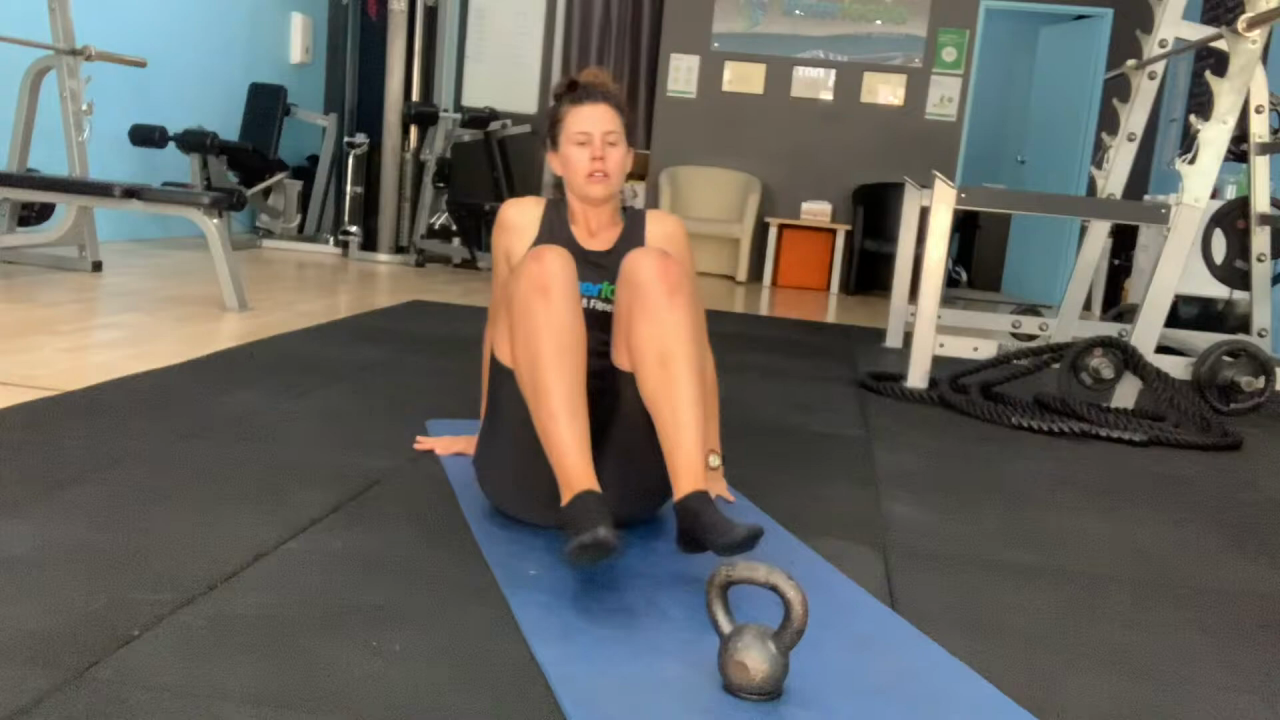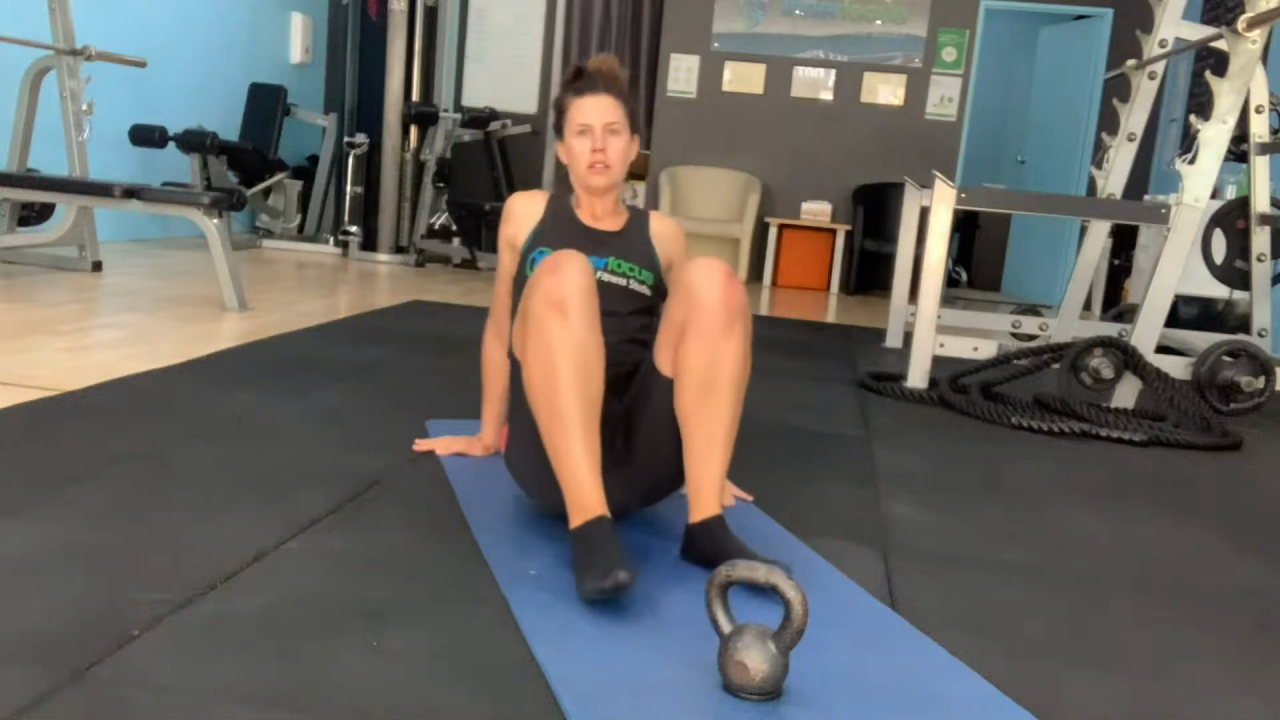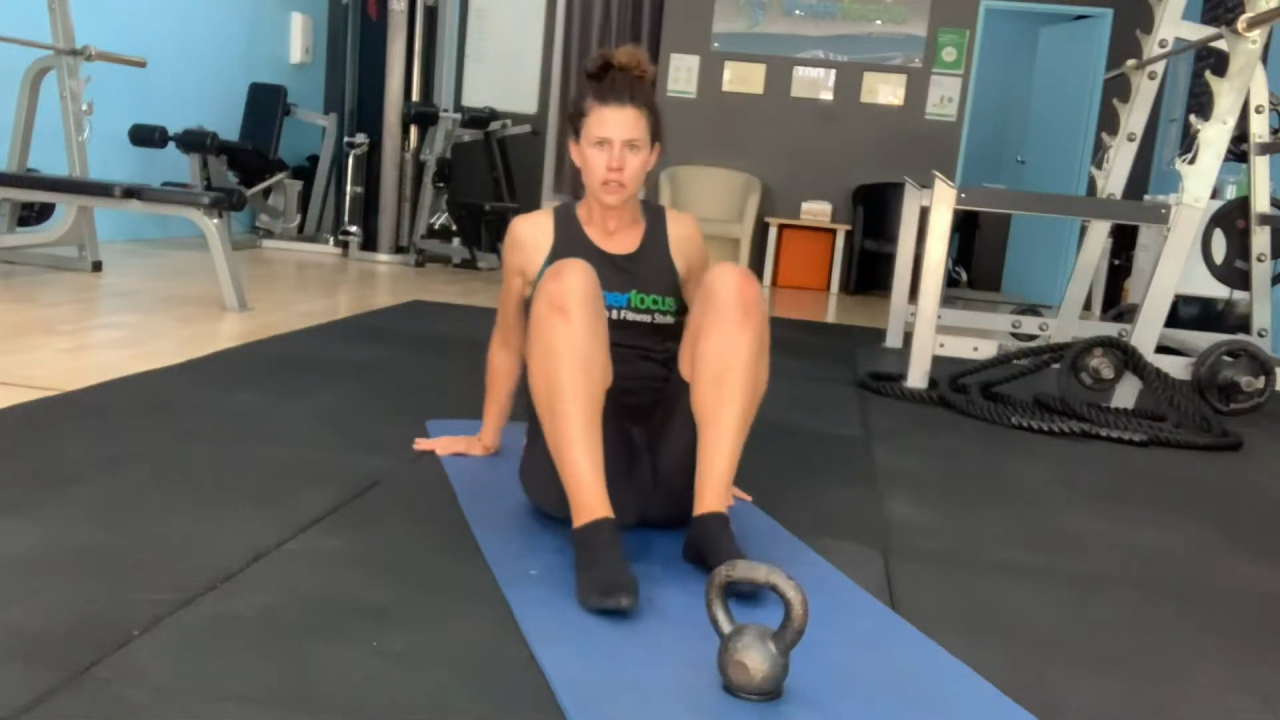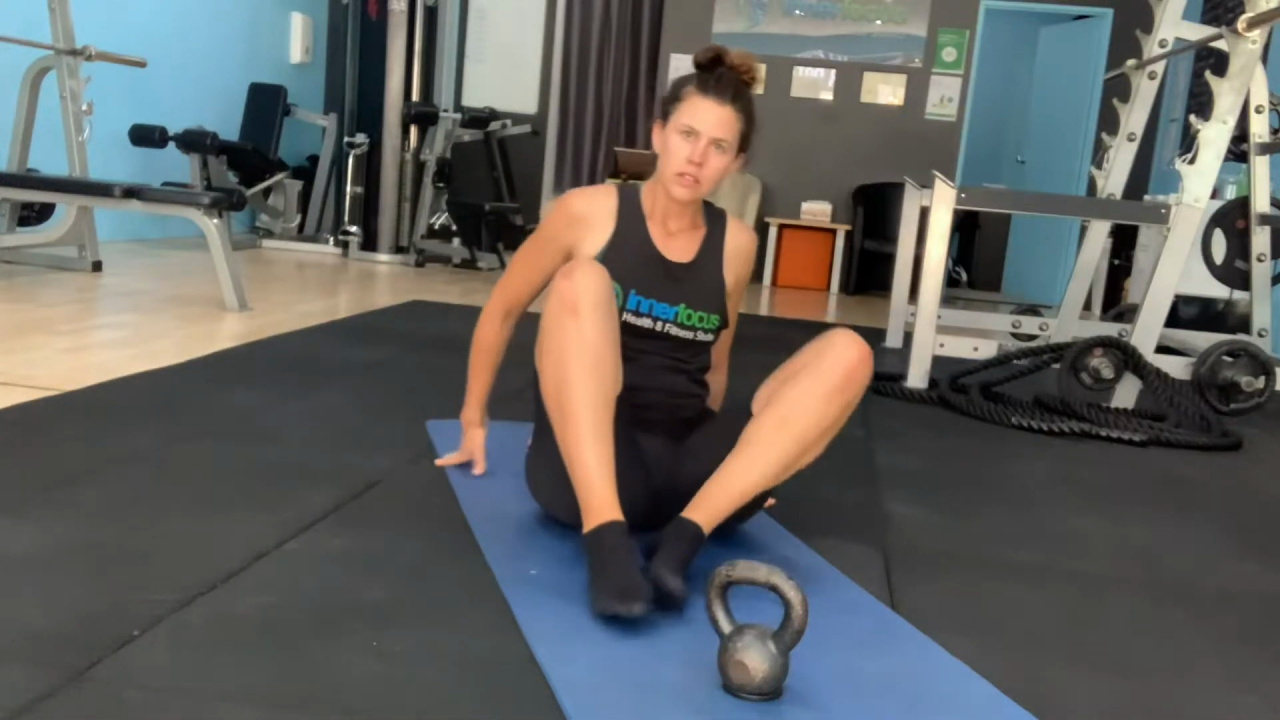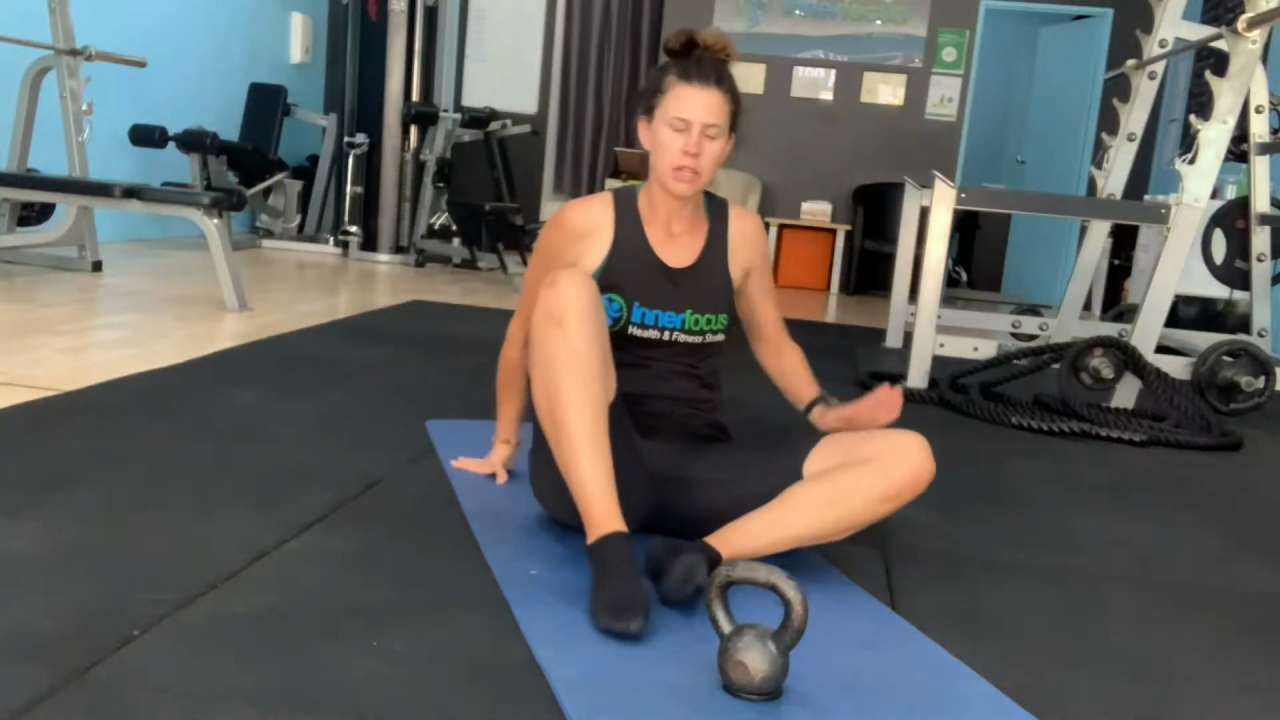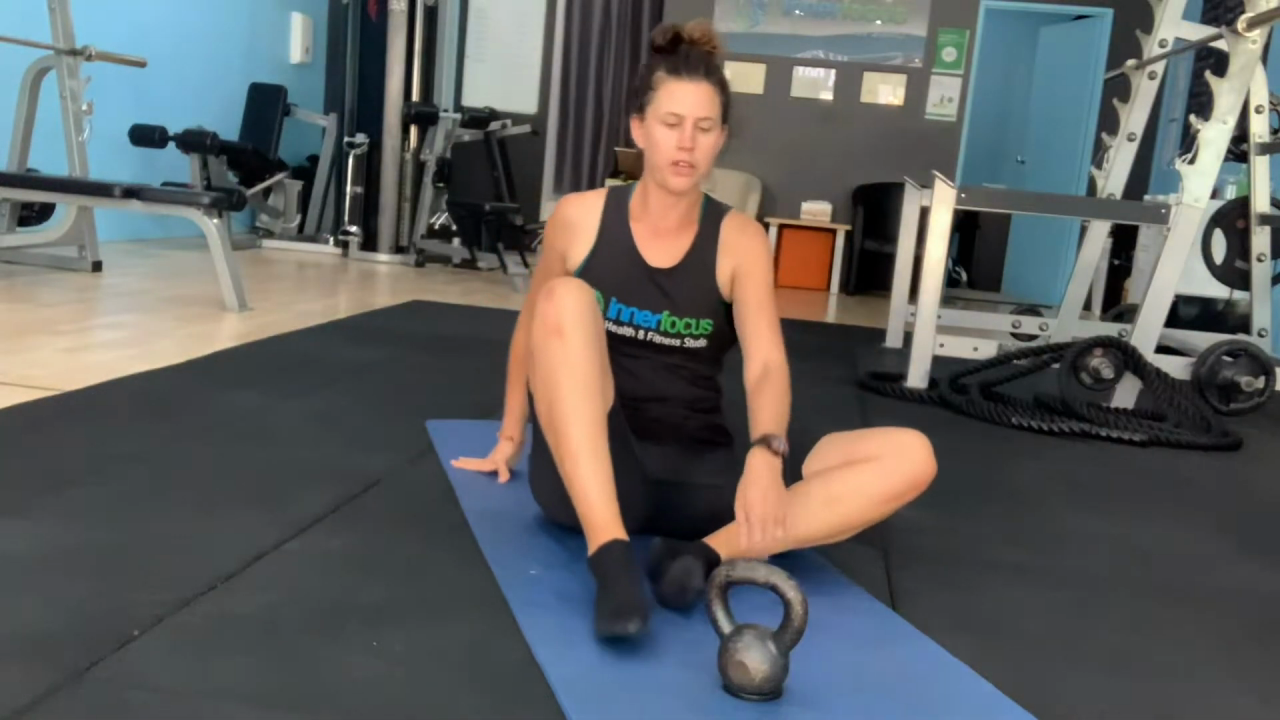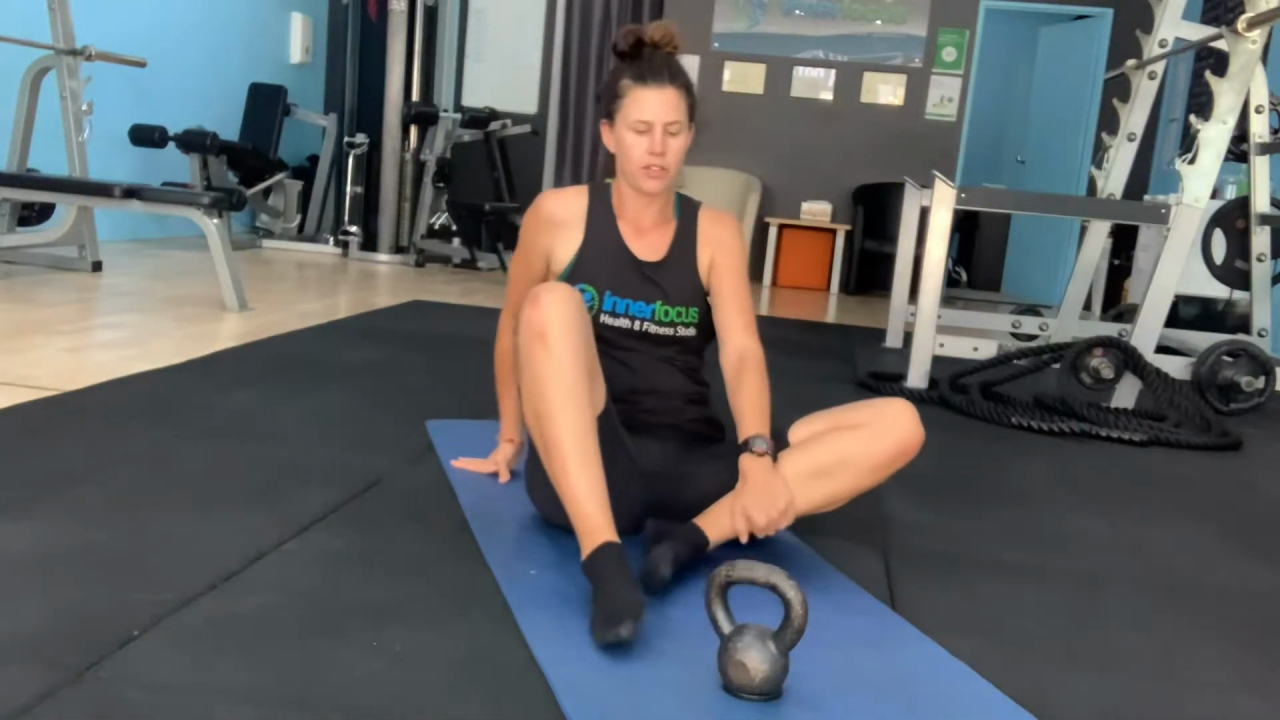
dt=0.5s
person 1, frame 1
left shoulder: (661, 232)
right shoulder: (520, 220)
left elbow: (694, 347)
left wrist: (710, 462)
right wrist: (485, 433)
left hip: (631, 478)
right hip: (531, 466)
left knee: (651, 267)
right knee: (545, 266)
left ankle: (693, 504)
right ankle: (579, 502)
person 1, frame 2
left shoulder: (662, 233)
right shoulder: (527, 211)
left elbow: (697, 332)
right elbow: (500, 326)
left wrist: (705, 464)
right wrist: (488, 434)
left hip: (644, 459)
right hip: (554, 456)
left knee: (714, 280)
right knee: (563, 273)
left ankle: (706, 524)
right ankle: (588, 525)
person 1, frame 3
left shoulder: (681, 235)
right shoulder: (533, 234)
right elbow: (508, 345)
left wrist: (710, 458)
right wrist: (488, 436)
left hip: (669, 467)
right hip: (574, 464)
left knee: (732, 283)
right knee: (570, 280)
left ankle: (710, 522)
right ankle: (593, 530)
person 1, frame 4
left shoulder: (736, 244)
right shoulder: (587, 212)
right elbow: (501, 310)
right wrist: (473, 420)
left hip: (685, 467)
right hip: (584, 468)
left knee: (847, 354)
right knee: (585, 281)
left ankle: (686, 530)
right ankle: (606, 534)
person 1, frame 5
left shoulder: (742, 232)
right shoulder: (585, 223)
left elbow: (772, 339)
right elbow: (523, 336)
left wrist: (820, 407)
right wrist: (505, 440)
left hip: (698, 469)
right hip: (591, 471)
left knee: (908, 459)
right knee: (566, 290)
left ankle: (705, 551)
right ankle: (609, 547)
person 1, frame 6
left shoulder: (739, 239)
right shoulder: (579, 217)
left elbow: (766, 363)
right elbow: (533, 325)
left wrist: (766, 453)
right wrist: (510, 438)
left hip: (697, 473)
right hip: (588, 473)
left knee: (910, 457)
right knee: (566, 300)
left ankle: (706, 553)
right ankle: (610, 554)
person 1, frame 7
left shoulder: (716, 232)
right shoulder: (560, 214)
left elbow: (742, 352)
right elbow: (512, 329)
left wrist: (757, 460)
right wrist: (510, 439)
left hip: (689, 467)
right hip: (585, 470)
left knee: (897, 425)
right knee: (552, 303)
left ankle: (696, 533)
right ankle: (604, 559)
